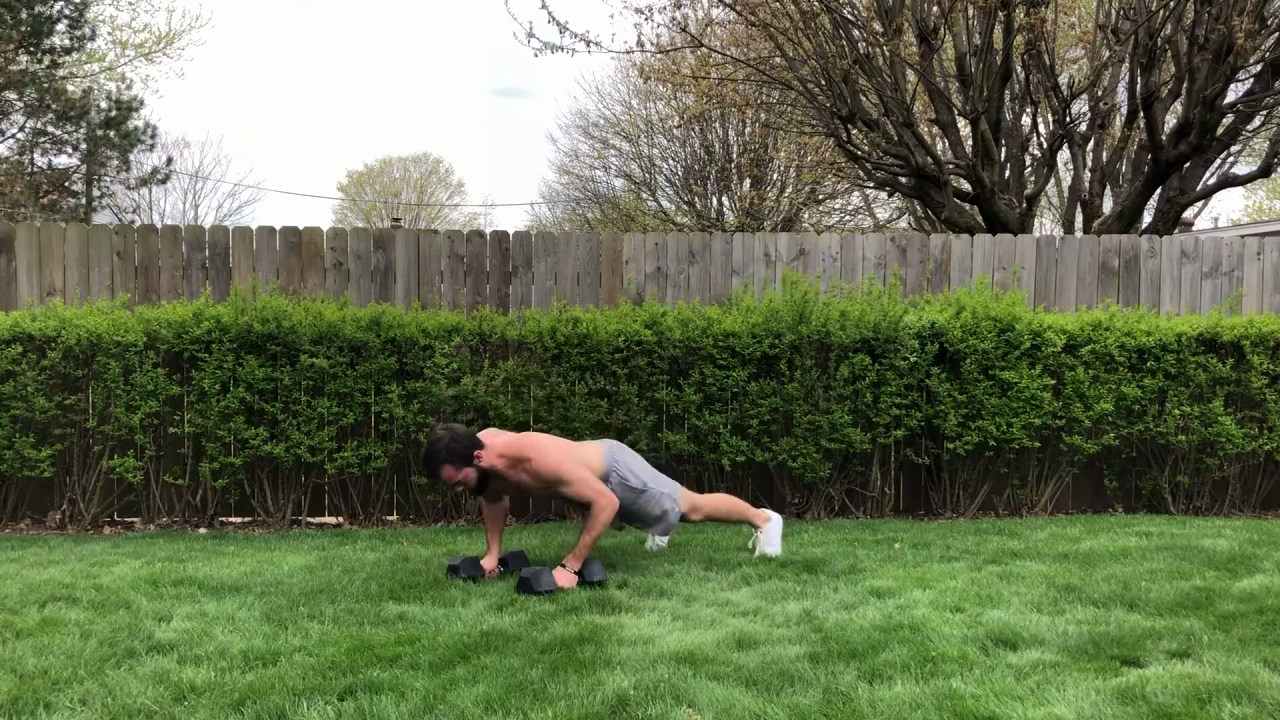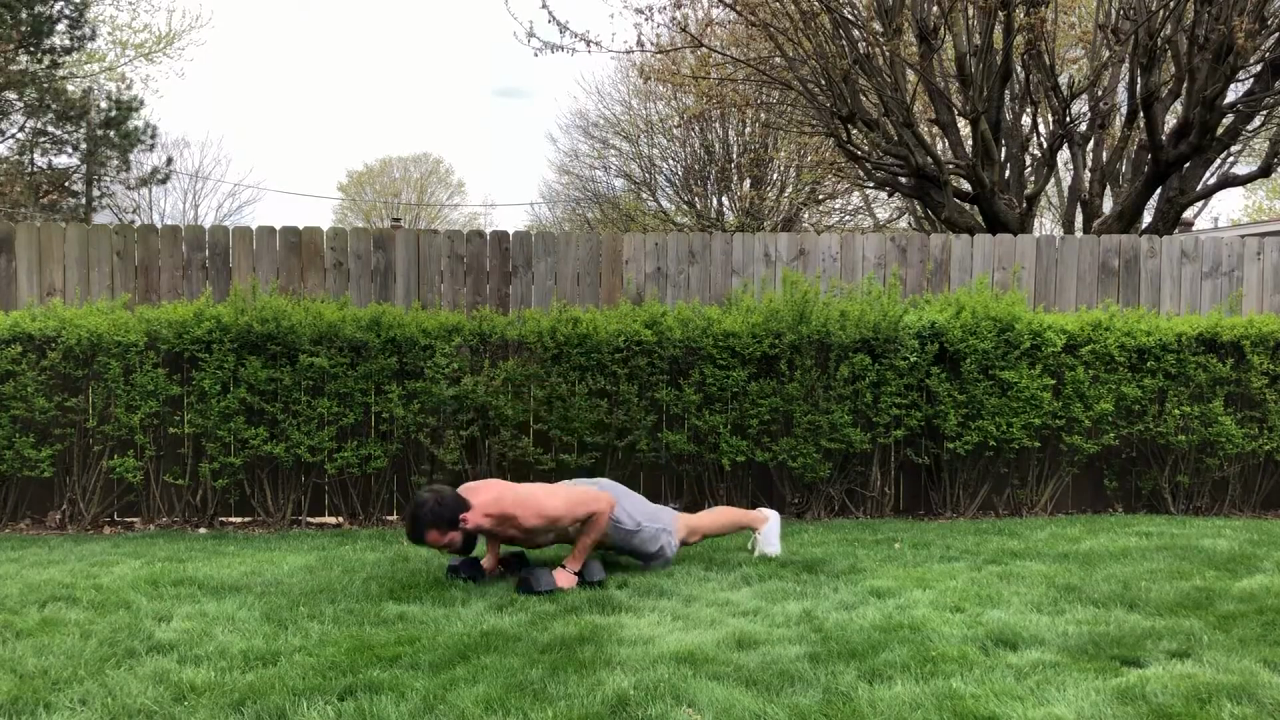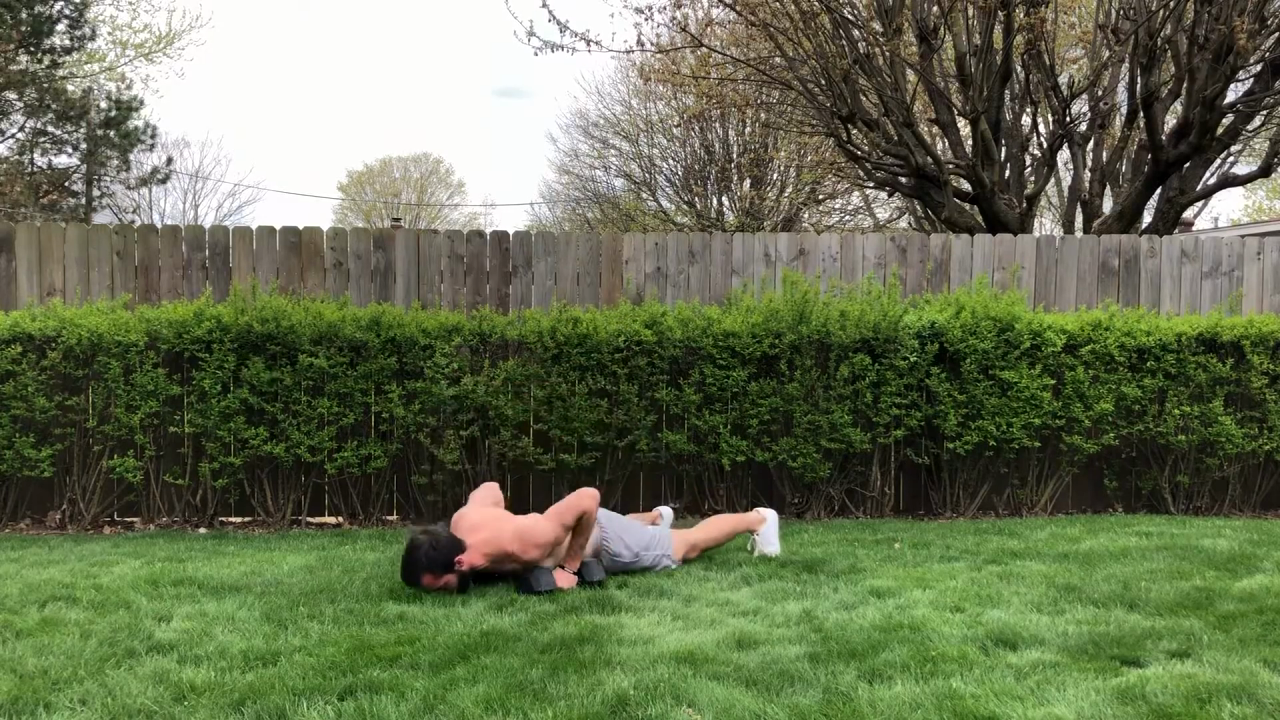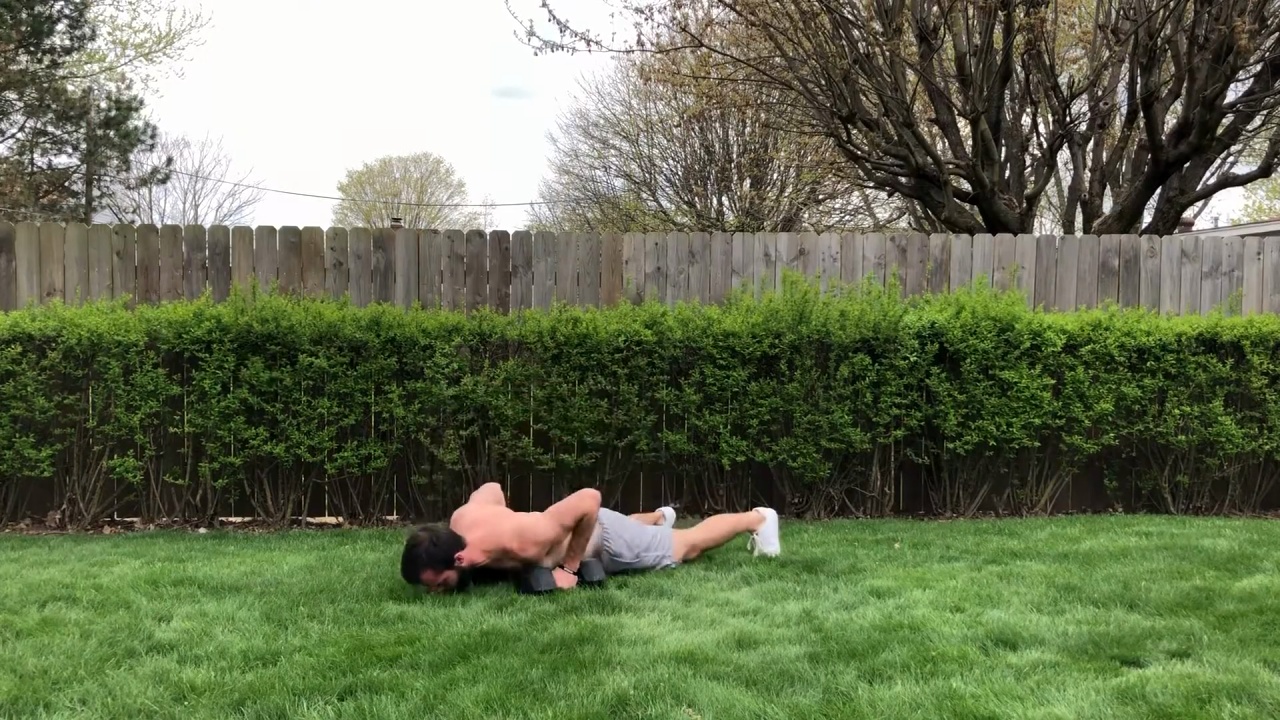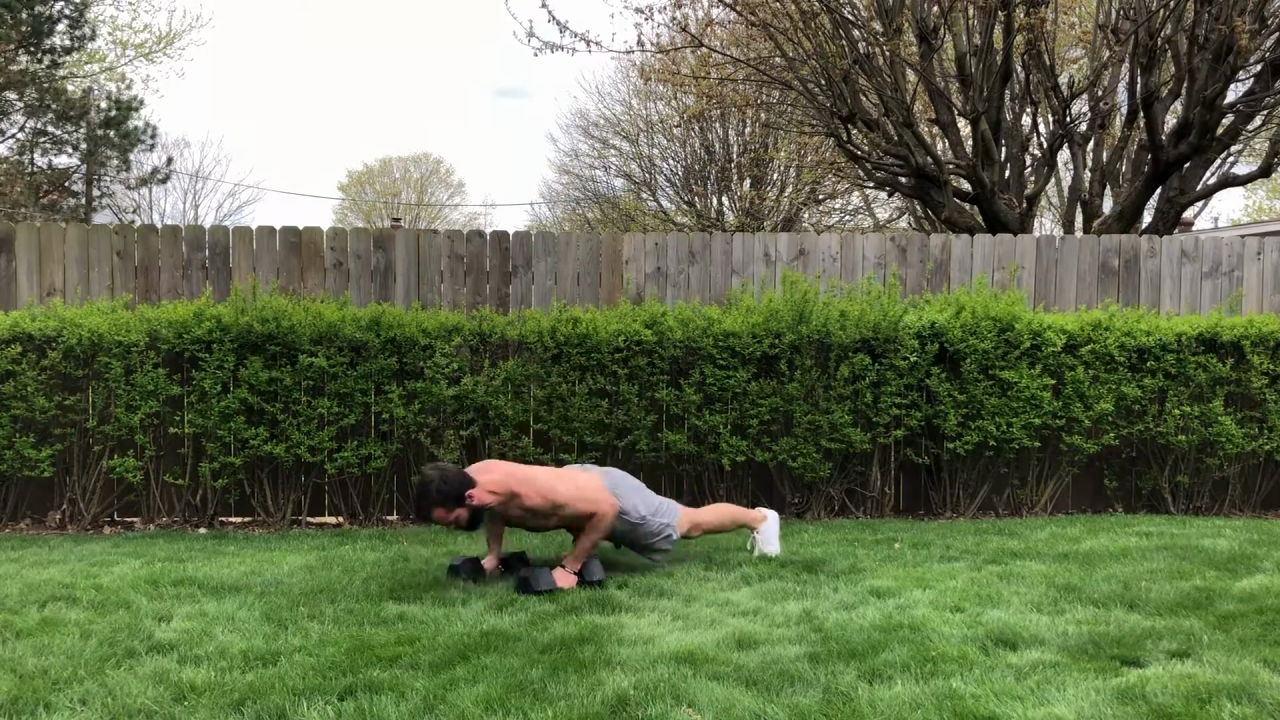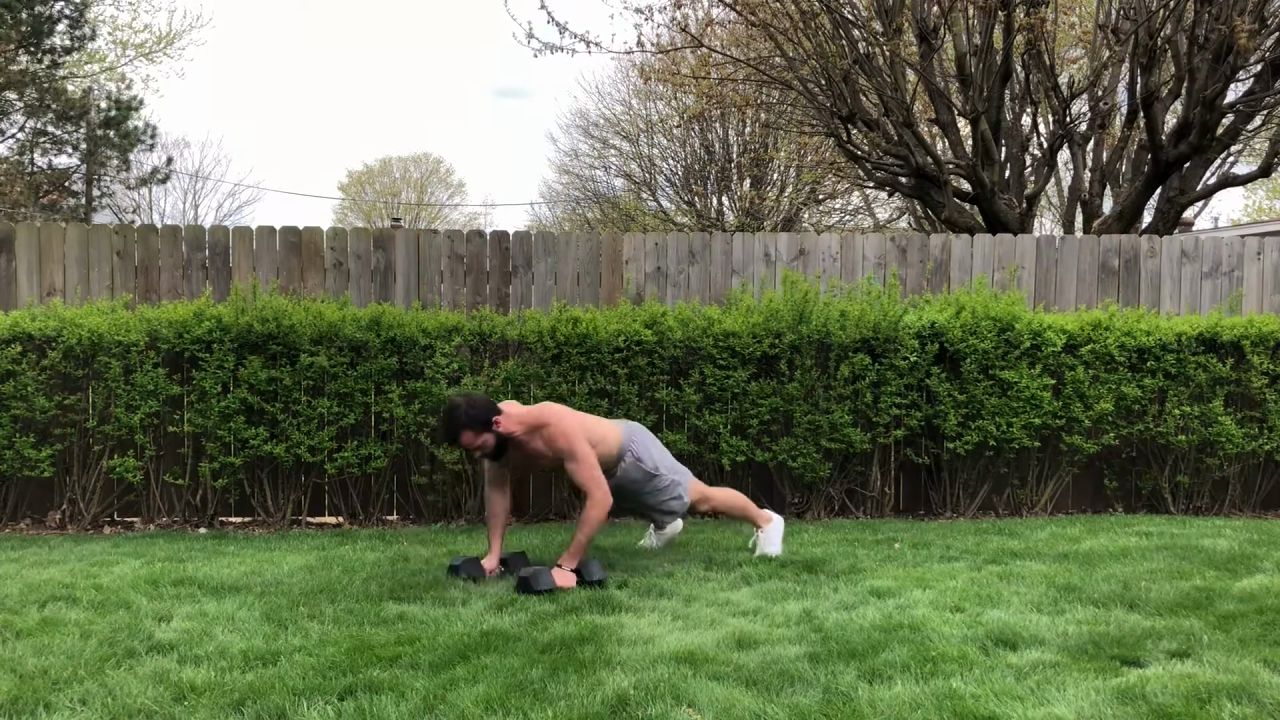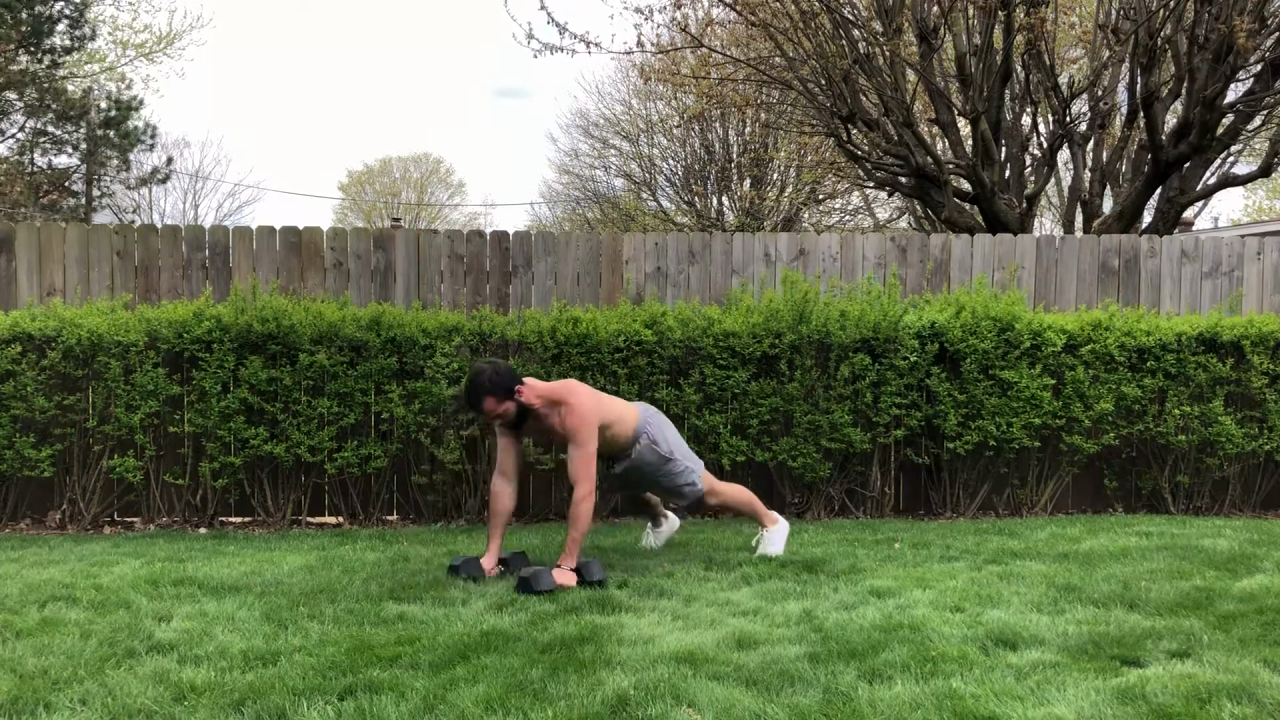
dt=0.2s
person 1, frame 1
left shoulder: (537, 461)
right shoulder: (482, 448)
left elbow: (608, 503)
right elbow: (496, 493)
left wrist: (572, 565)
right wrist: (493, 549)
left hip: (614, 470)
right hip: (590, 462)
left knee: (694, 507)
left ankle: (763, 518)
right ankle: (661, 528)
person 1, frame 2
left shoulder: (525, 514)
right shoulder: (467, 496)
left elbow: (603, 504)
left wrist: (571, 566)
right wrist: (492, 551)
left hip: (608, 509)
right hip: (576, 494)
left knee: (689, 529)
left ankle: (760, 519)
right ankle: (658, 512)
person 1, frame 3
left shoulder: (519, 547)
right shoulder: (460, 526)
left elbow: (589, 497)
right elbow: (490, 487)
left wrist: (569, 566)
left hip: (603, 545)
right hip: (578, 529)
left knee: (689, 545)
left ankle: (757, 519)
right ankle: (655, 517)
person 1, frame 4
left shoulder: (516, 544)
right shoulder: (463, 523)
left elbow: (590, 500)
right elbow: (493, 488)
left wrist: (569, 566)
left hip: (603, 542)
right hip: (572, 521)
left knee: (689, 546)
left ankle: (757, 518)
right ankle: (659, 517)
person 1, frame 5
left shoulder: (532, 492)
right shoulder: (475, 479)
left elbow: (608, 506)
left wrist: (569, 568)
right wrist: (493, 554)
left hip: (614, 497)
right hip: (583, 482)
left knee: (690, 524)
left ankle: (760, 520)
right ankle: (655, 529)
person 1, frame 6
left shoulder: (556, 429)
right shoulder: (492, 429)
left elbow: (600, 499)
right elbow: (498, 491)
left wrist: (566, 565)
right wrist: (494, 553)
left hip: (631, 451)
right hip: (601, 457)
left knee: (700, 499)
right knee: (637, 505)
left ankle: (766, 522)
right ankle: (664, 524)
person 1, frame 7
left shoulder: (573, 405)
right shoulder: (510, 409)
left elbow: (585, 491)
right elbow: (503, 479)
left wrist: (566, 565)
right wrist: (492, 553)
left hip: (646, 434)
right hip: (613, 450)
left knee: (710, 492)
right knee: (639, 492)
left ankle: (771, 522)
right ankle: (662, 522)
